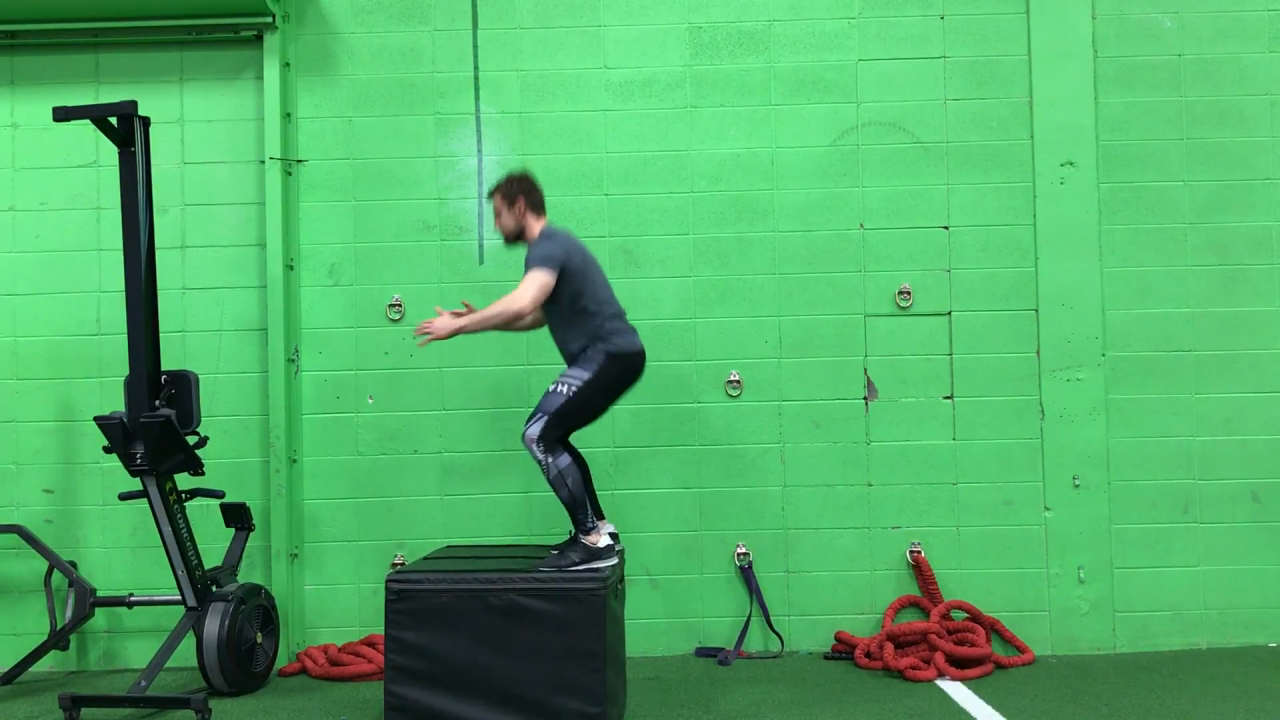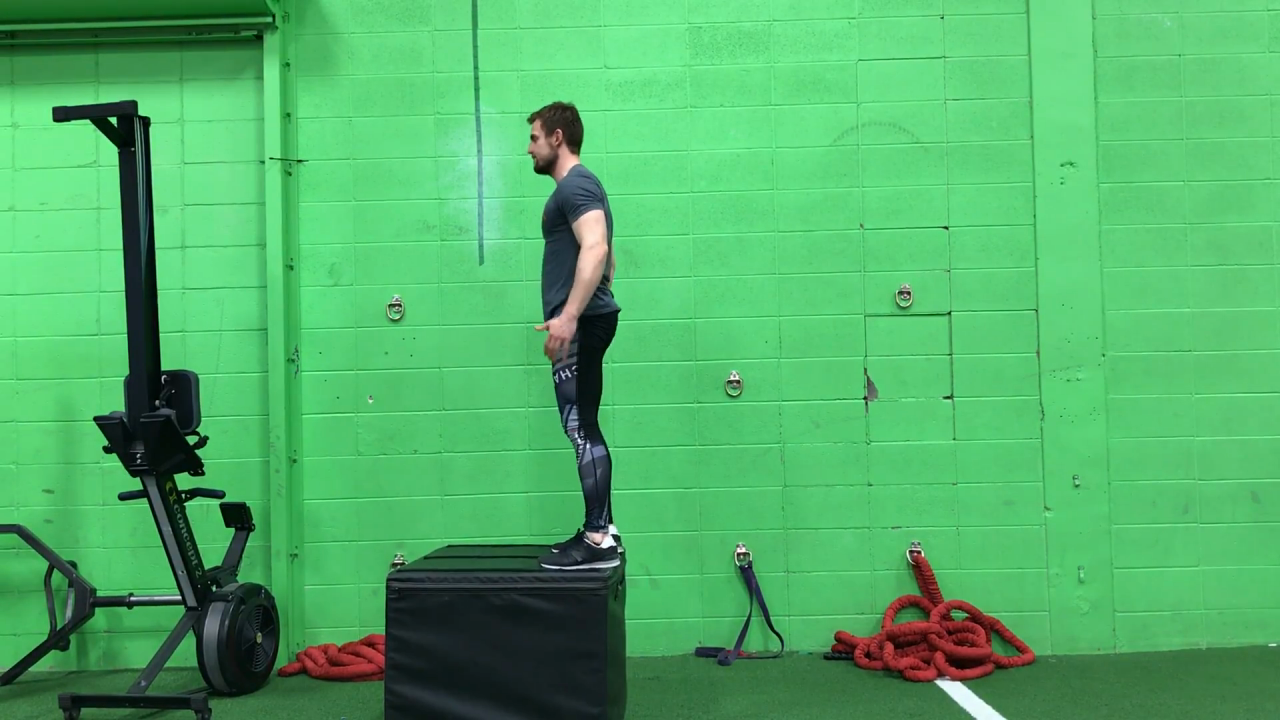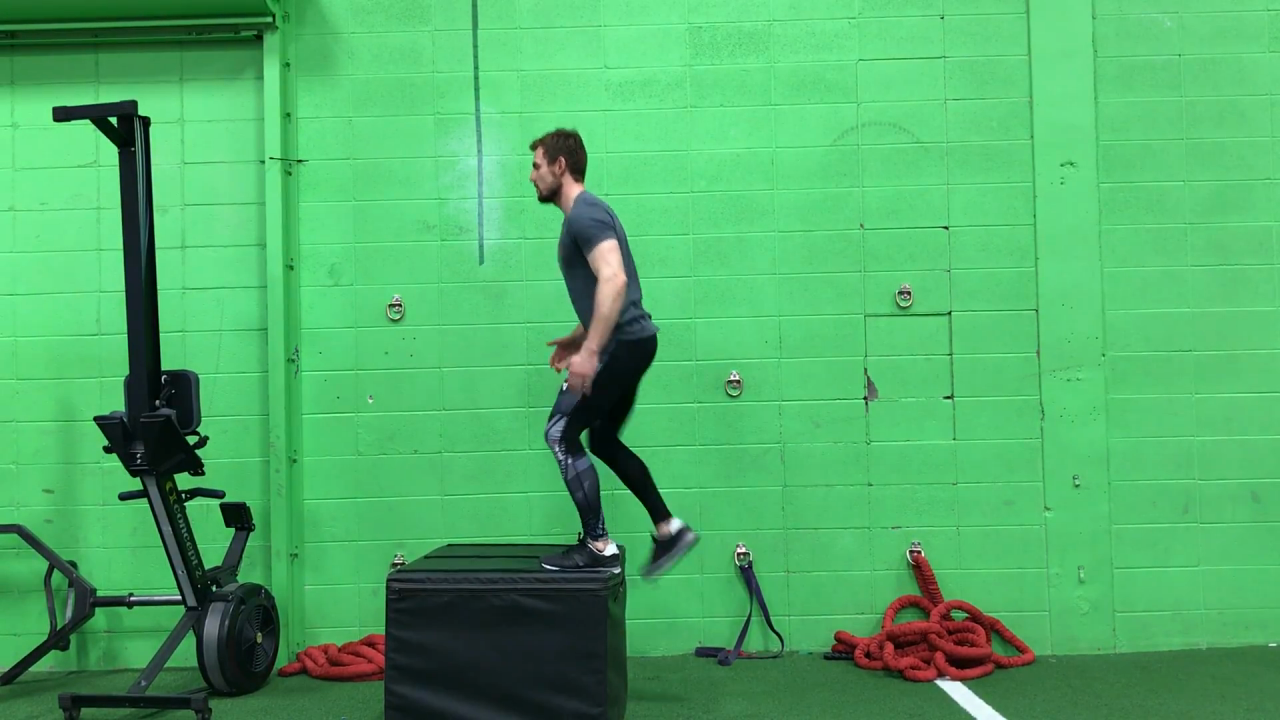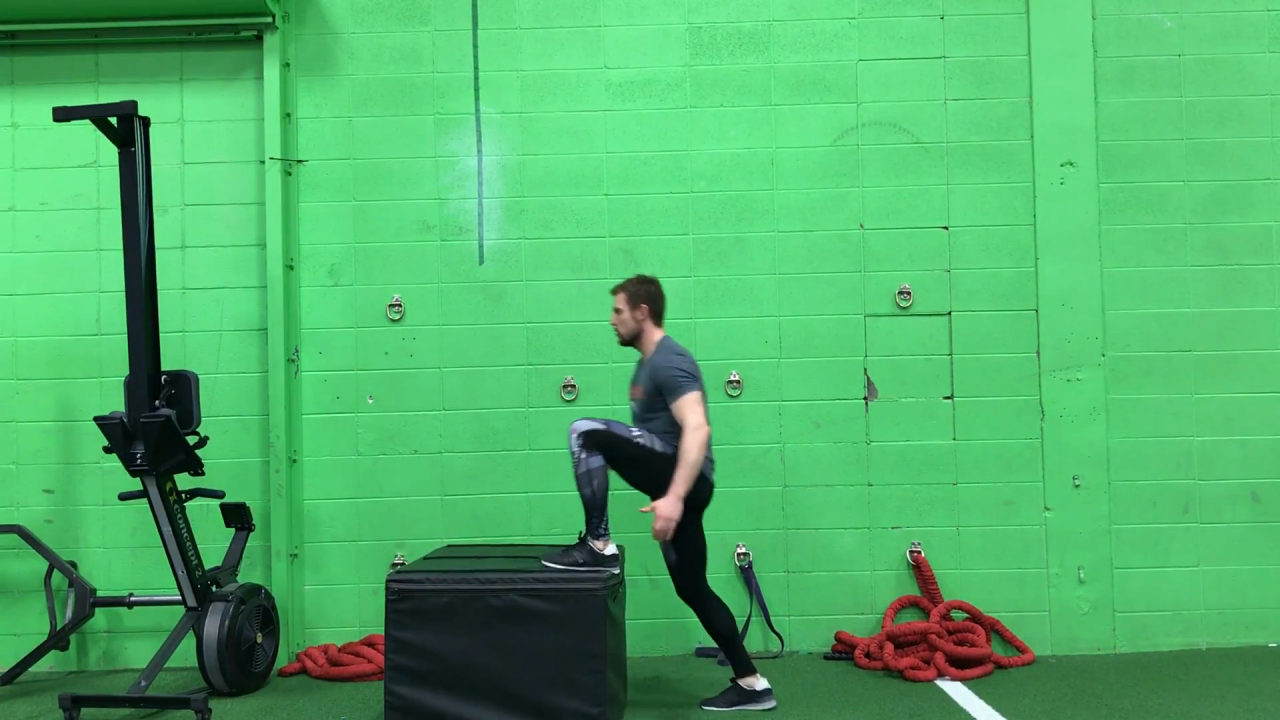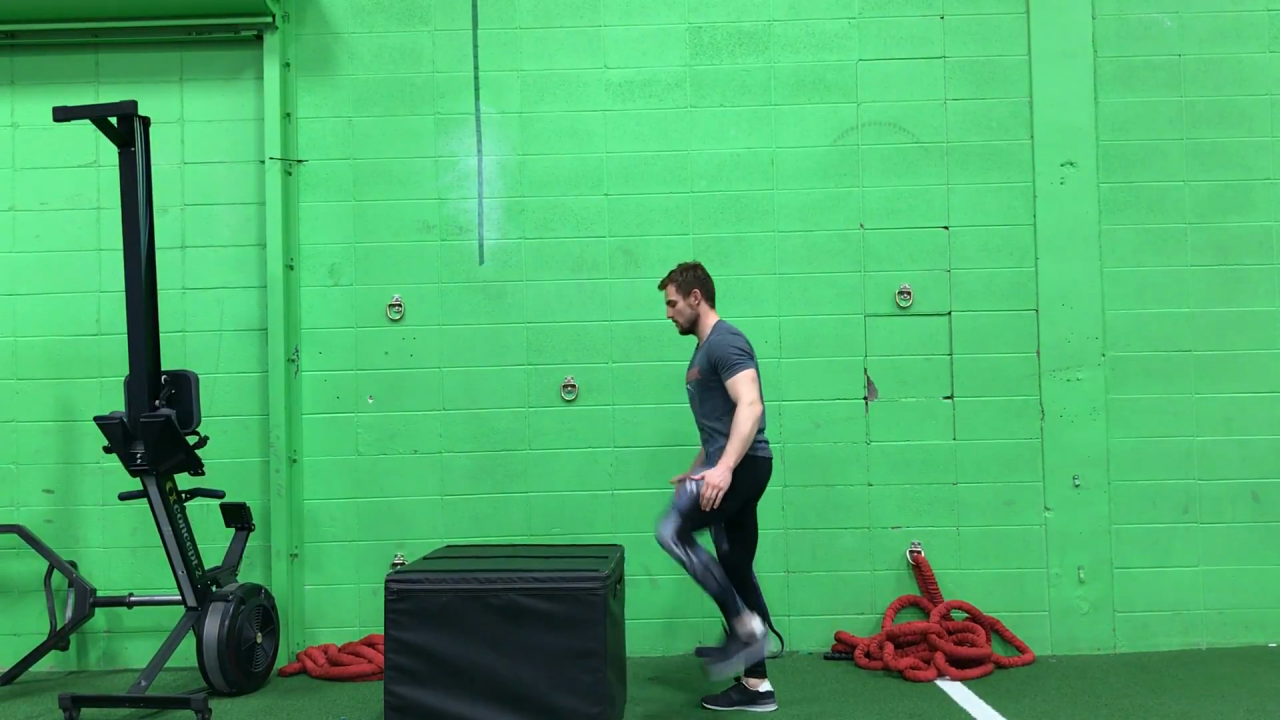
dt=0.5s
person 1, frame 1
left shoulder: (548, 245)
right shoulder: (553, 246)
left elbow: (520, 304)
right elbow: (535, 314)
left wrist: (457, 327)
right wrist: (475, 317)
left hip: (610, 356)
right hip: (610, 355)
left knee: (539, 435)
right knee: (550, 435)
left ankle: (594, 541)
right ankle: (598, 530)
person 1, frame 2
left shoulder: (575, 184)
right shoulder: (578, 187)
left elbow: (596, 249)
right elbow: (600, 256)
left wrist: (568, 317)
left hip: (583, 321)
right hip: (586, 318)
left knee: (580, 427)
right knee: (583, 427)
left ankle: (599, 540)
right ankle: (601, 531)
person 1, frame 3
left shoulder: (584, 214)
right shoulder: (584, 214)
left elbow: (614, 281)
left wrist: (589, 352)
right wrist: (578, 338)
left hip: (621, 344)
right hip: (631, 341)
left knee: (561, 434)
right knee: (603, 440)
left ankle: (598, 546)
right ankle: (668, 528)
person 1, frame 4
left shoulder: (670, 362)
right shoulder: (647, 363)
left elbow: (696, 430)
left wrist: (672, 497)
right wrist: (609, 460)
left hip: (684, 480)
right hip: (682, 479)
left knee: (584, 433)
right knee: (692, 587)
left ankle: (597, 547)
right ankle: (751, 683)
person 1, frame 5
left shoulder: (725, 341)
right shoulder: (705, 348)
left elbow: (751, 407)
left wrist: (724, 466)
right wrist: (704, 470)
left hip: (742, 464)
right hip: (734, 470)
left knee: (672, 533)
right knee: (739, 574)
left ankle: (743, 625)
right ankle: (755, 685)
